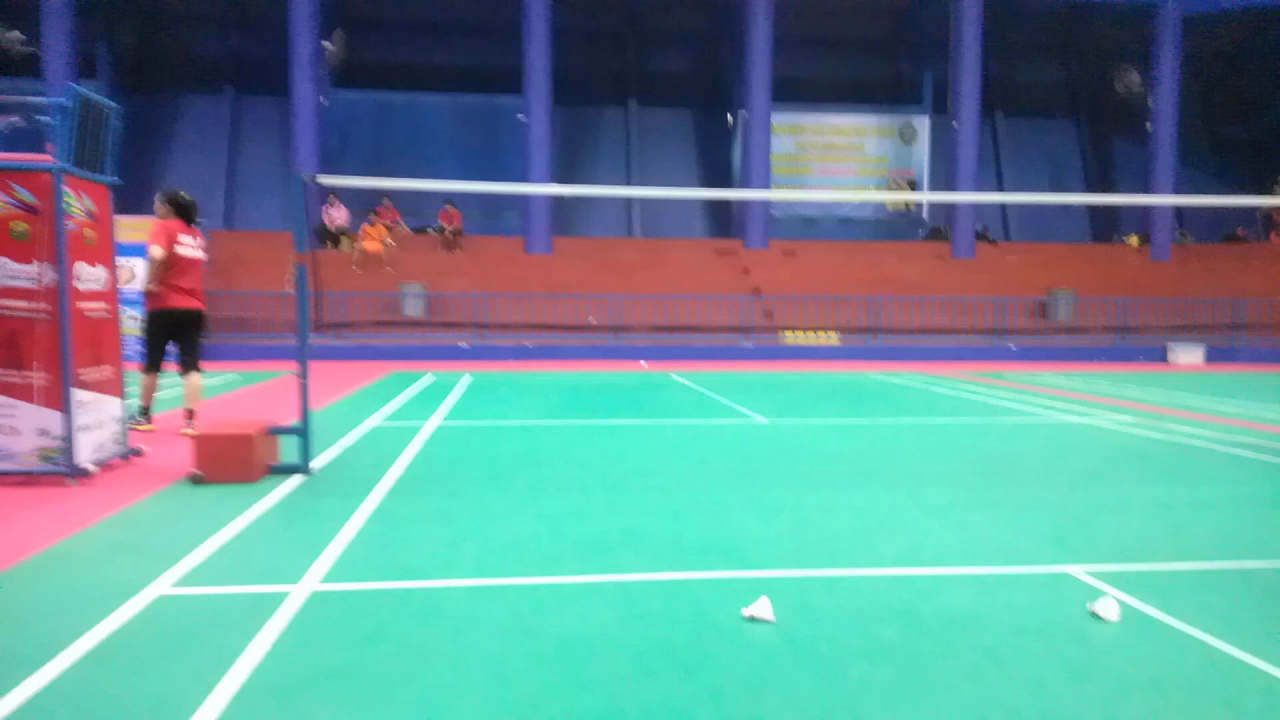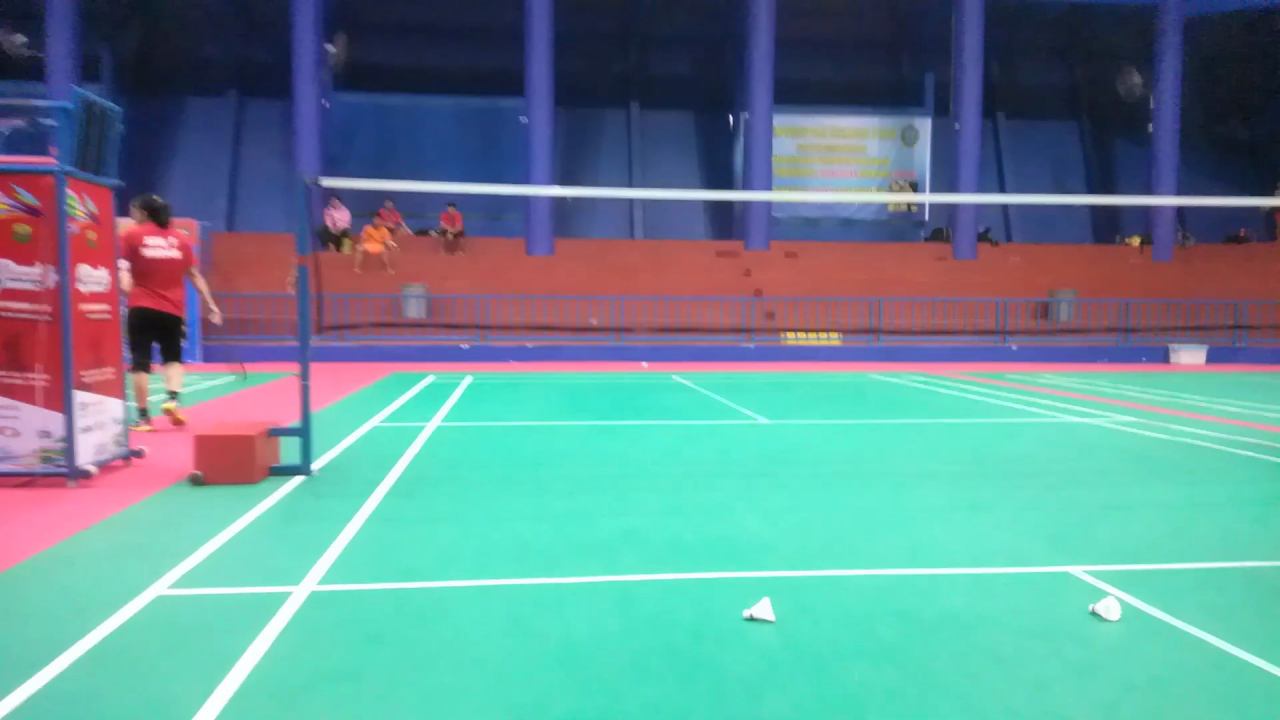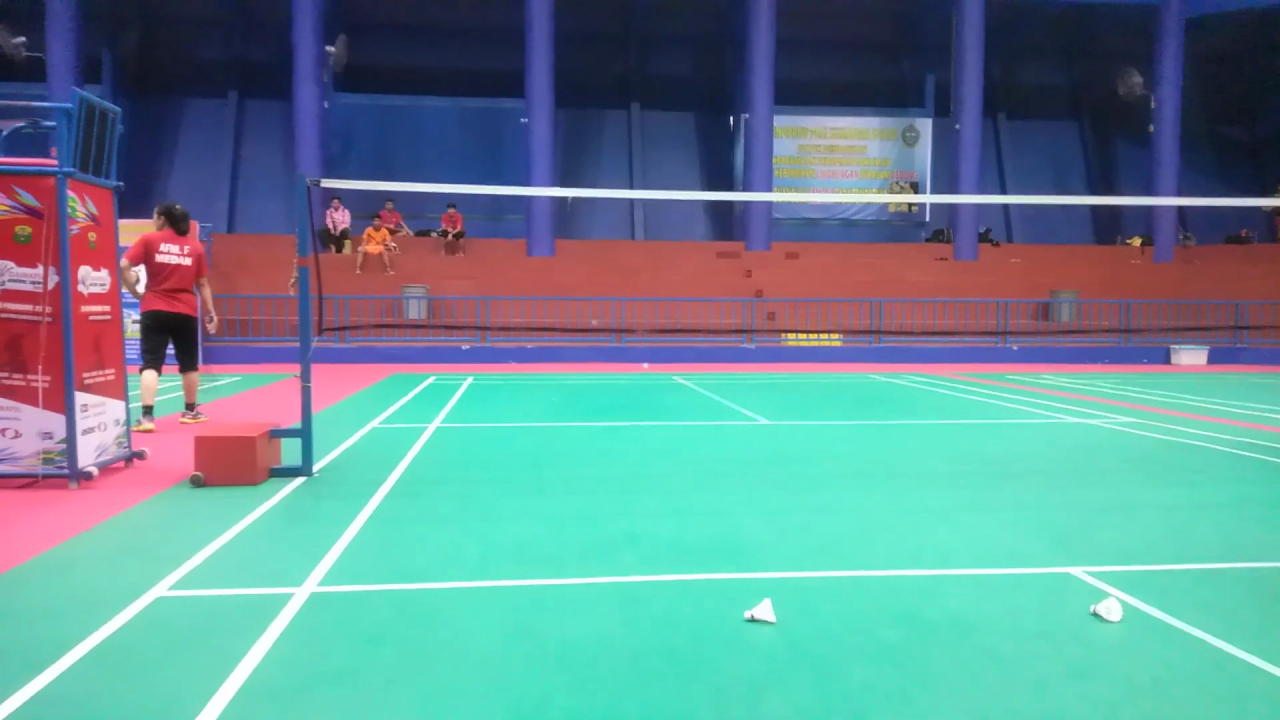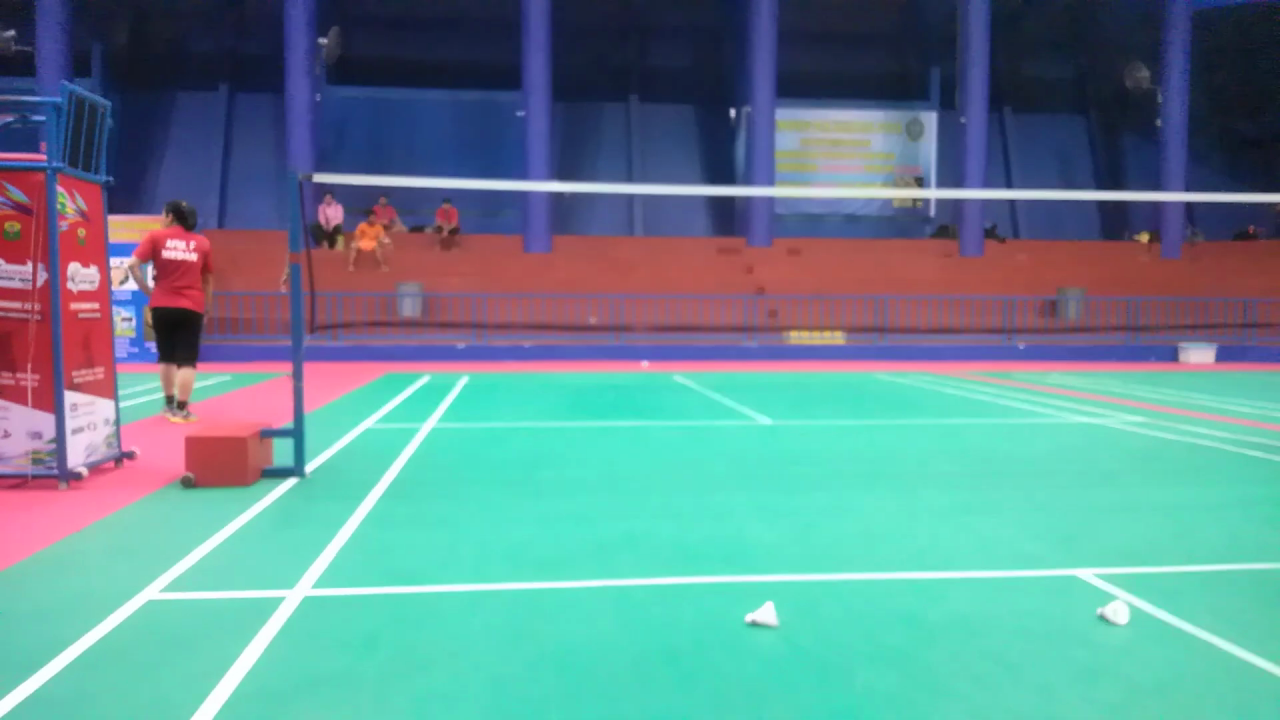
dt=0.5s
person 1, frame 1
left shoulder: (163, 227)
right shoulder: (197, 235)
left elbow: (157, 255)
left wrist: (150, 284)
left hip: (164, 306)
right hip: (194, 309)
left knee: (152, 363)
right knee: (191, 364)
left ankle: (144, 416)
right ankle: (190, 420)
person 1, frame 2
left shoulder: (132, 235)
right shoulder: (180, 239)
right elbow: (195, 275)
left wrist: (122, 286)
right wrist: (210, 305)
left hip: (141, 308)
right hip: (172, 309)
left knee: (141, 363)
right knee: (172, 358)
left ankle: (143, 417)
right ankle: (172, 399)
person 1, frame 3
left shoulder: (149, 239)
right shoulder: (195, 246)
left elbow: (124, 268)
right elbow: (203, 284)
left wrist: (137, 293)
right wrist: (211, 314)
left hip: (155, 310)
right hip: (186, 313)
left knee: (151, 363)
right knee: (189, 363)
left ankle: (147, 416)
right ankle: (191, 411)
person 1, frame 4
left shoulder: (156, 237)
right shoulder: (202, 243)
left elbow: (133, 265)
right elbow: (207, 280)
left wrist: (147, 290)
right wrist: (206, 307)
left hip: (162, 306)
right hip: (191, 308)
left knee: (166, 356)
right knee: (187, 360)
left ankle: (170, 404)
right ankle: (181, 410)
